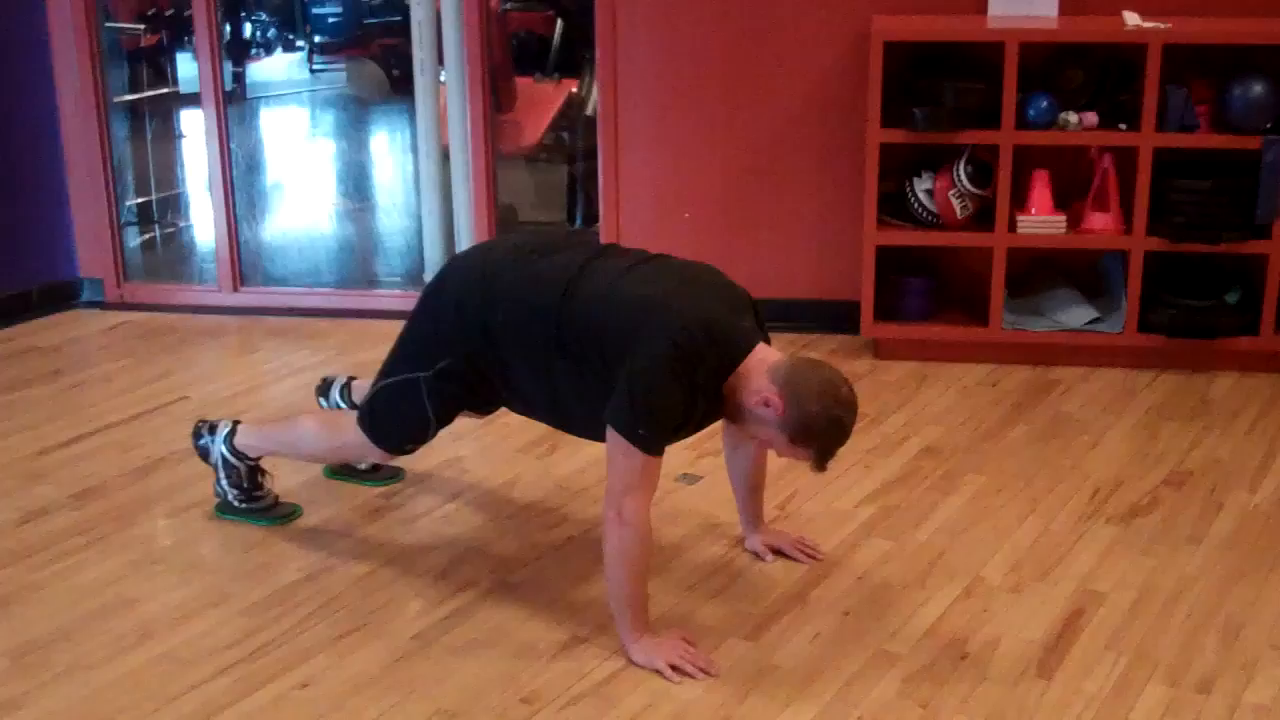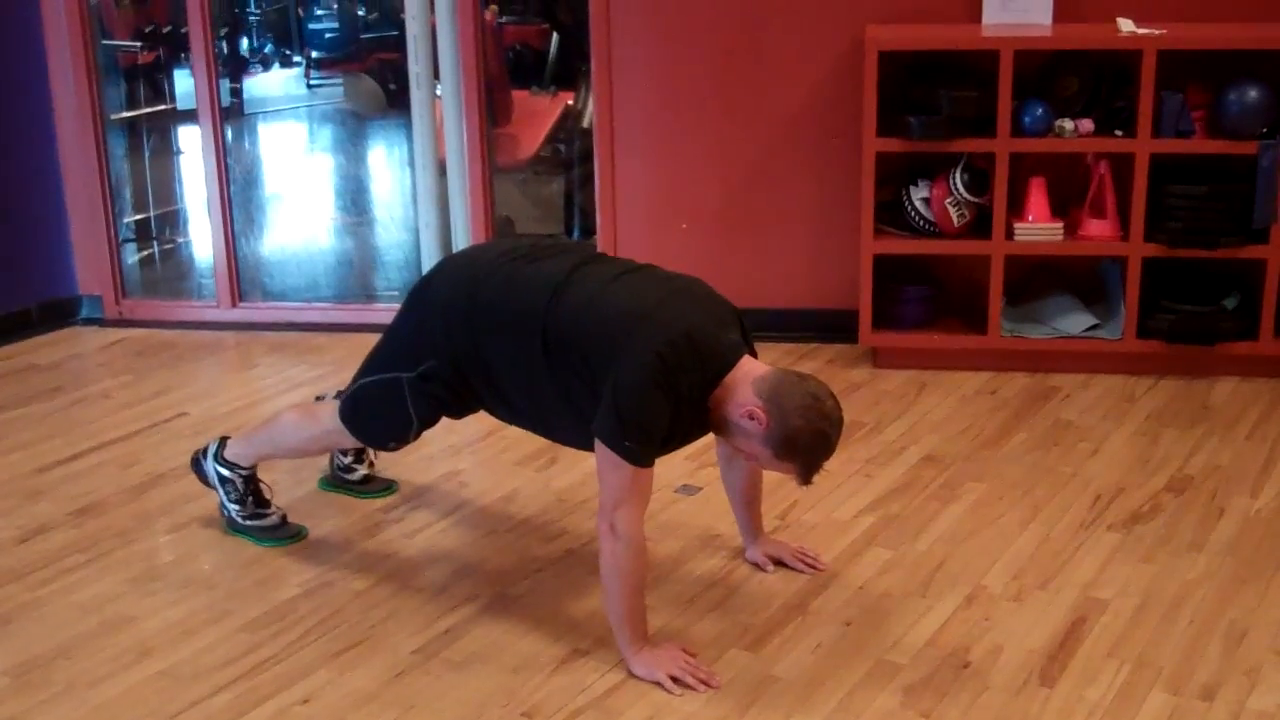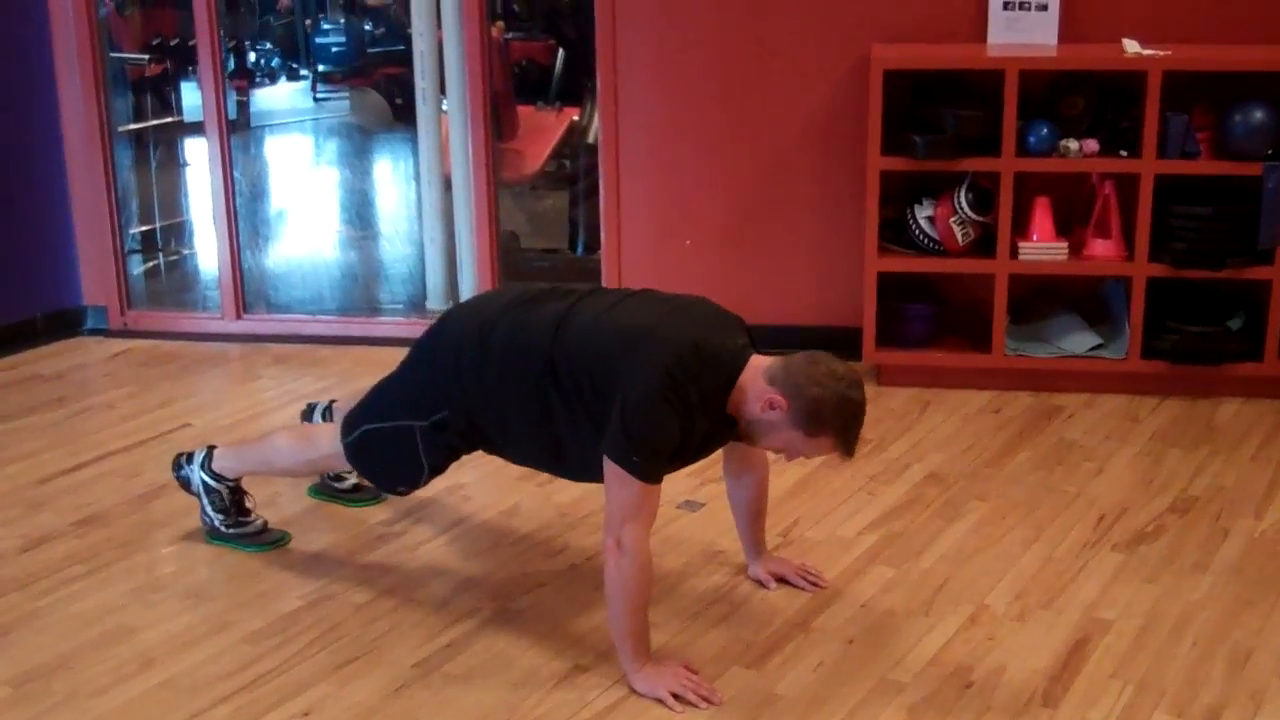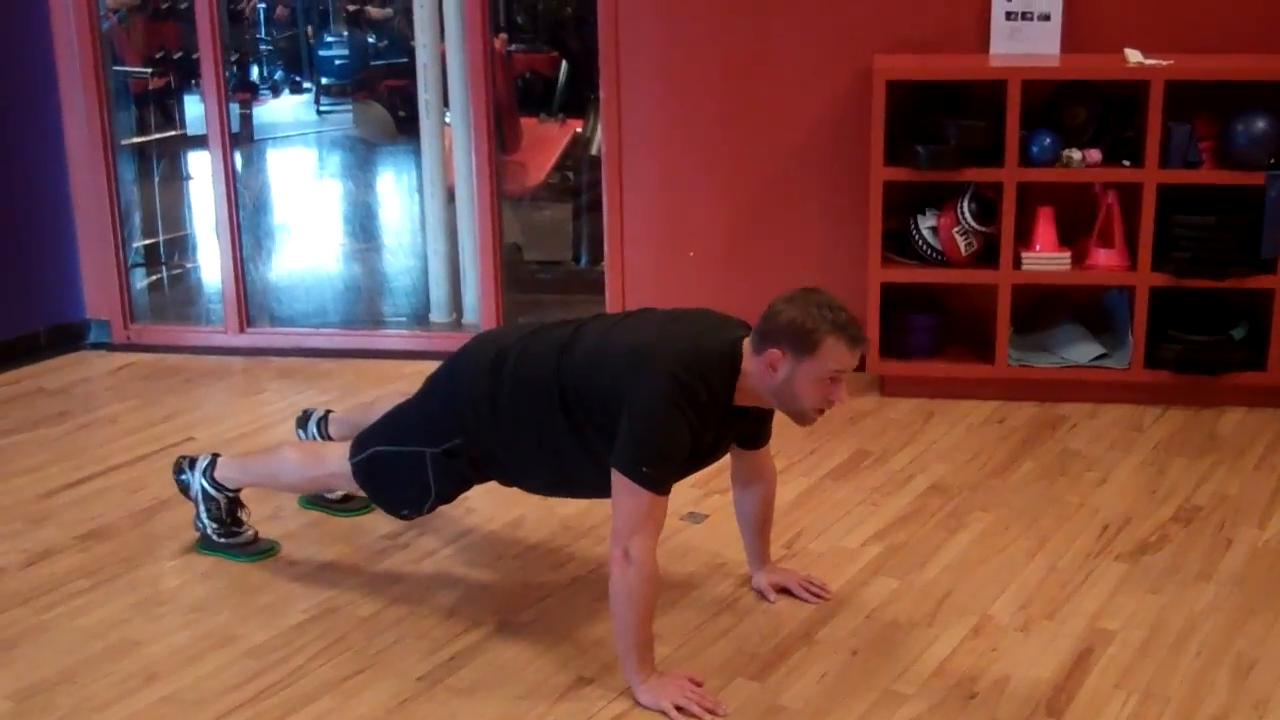
dt=0.4s
person 1, frame 1
left shoulder: (745, 336)
right shoulder: (670, 365)
left elbow: (740, 435)
right elbow: (626, 510)
left wrist: (753, 526)
right wrist: (637, 637)
left hip: (524, 273)
right hip: (475, 305)
right knee: (376, 434)
left ankle: (346, 390)
right ankle: (231, 443)
person 1, frame 2
left shoulder: (734, 355)
right shoulder: (653, 376)
left elbow: (736, 451)
right elbow: (619, 524)
left wrist: (754, 537)
right wrist: (637, 650)
left hip: (515, 279)
right hip: (463, 307)
right knee: (359, 420)
left ankle: (339, 430)
right ankle: (227, 460)
person 1, frame 3
left shoulder: (741, 362)
right shoulder: (664, 390)
left elbow: (744, 462)
right elbow: (625, 541)
left wrist: (757, 554)
right wrist: (639, 667)
left hip: (517, 335)
right hip: (473, 361)
right knee: (351, 447)
left ankle: (329, 412)
right ankle: (211, 469)
person 1, frame 4
left shoulder: (747, 365)
right shoulder: (671, 394)
left elbow: (753, 470)
right elbow: (631, 551)
left wrist: (761, 565)
left hip: (522, 377)
right hip: (484, 403)
left knee: (410, 422)
right knee: (356, 470)
left ankle: (322, 423)
right ankle: (213, 476)
